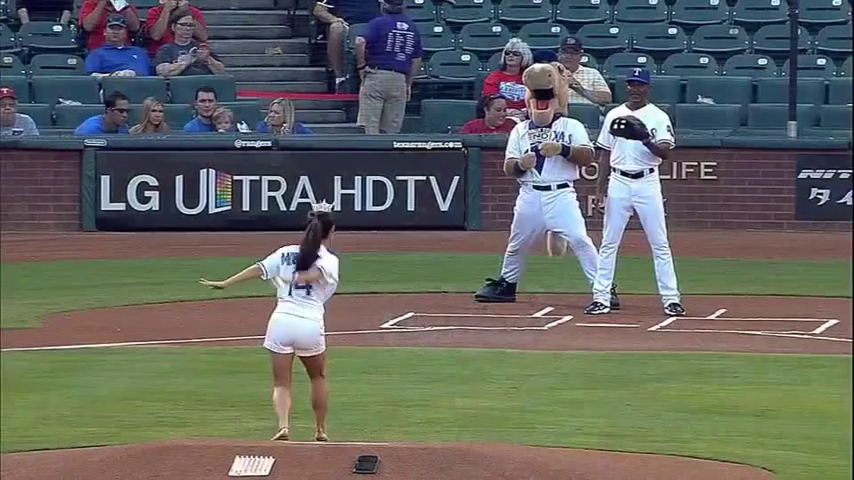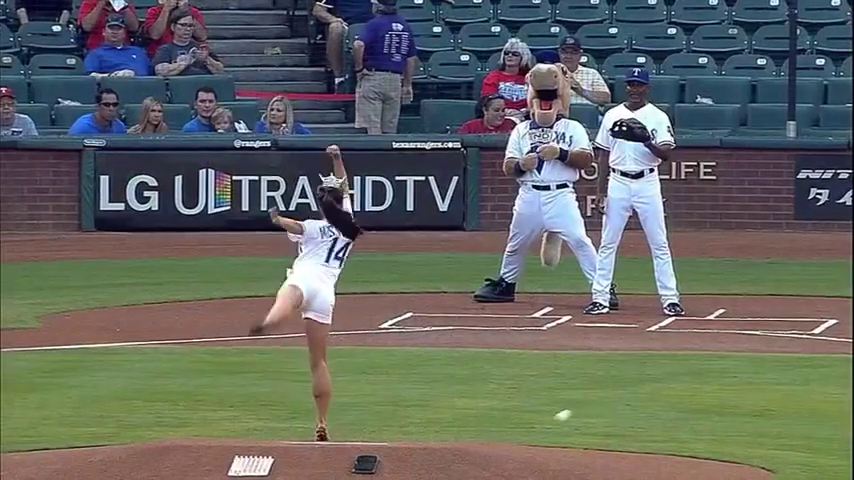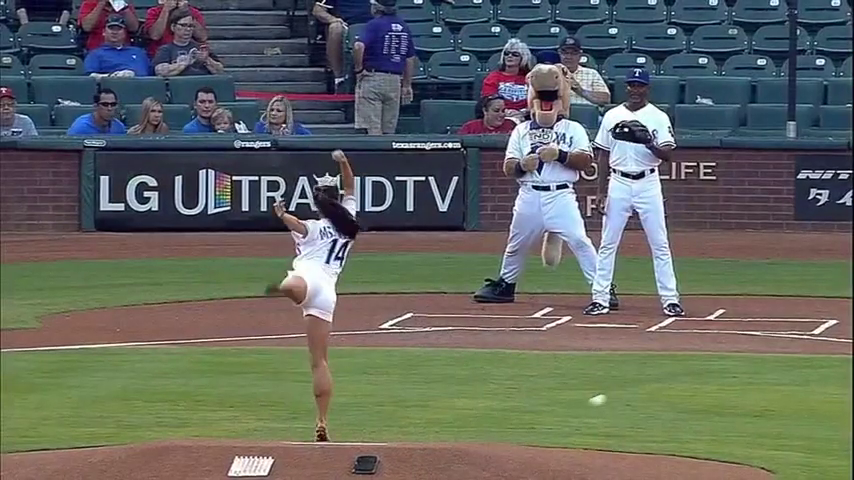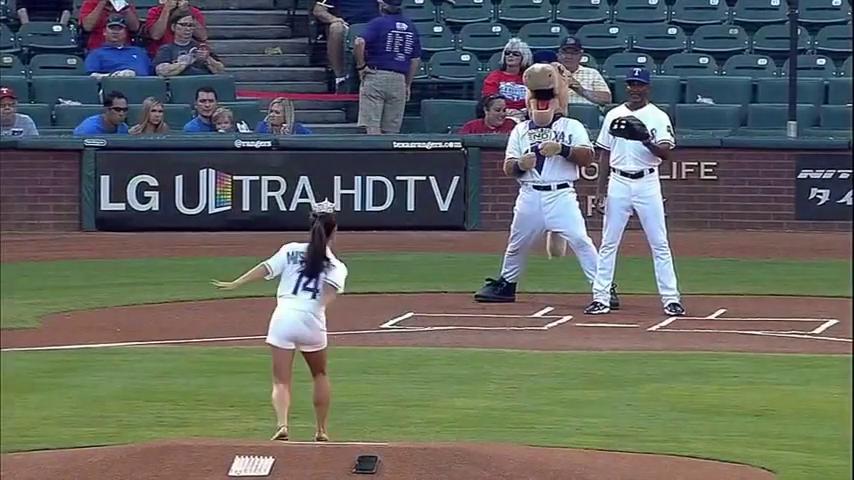
dt=0.3s
person 1, frame 1
left shoulder: (287, 252)
right shoulder: (329, 260)
left elbow: (258, 268)
right elbow: (313, 275)
left wrist: (225, 283)
right wrist: (290, 280)
left hip: (281, 322)
right hip: (310, 326)
left knee: (281, 384)
right knee: (318, 378)
left ankle: (283, 426)
right ankle: (321, 430)
person 1, frame 2
left shoulder: (314, 227)
right shoulder: (347, 226)
left elbow: (296, 228)
right elbow: (344, 188)
left wrist: (278, 219)
right wrist: (338, 158)
left hip: (302, 283)
right hip: (325, 295)
right knee: (318, 362)
left ankle: (268, 322)
right ankle: (322, 425)
person 1, frame 3
left shoulder: (314, 227)
right shoulder: (346, 221)
left elbow: (297, 224)
right elbow: (349, 188)
left wrist: (282, 215)
right wrist: (343, 163)
left hip: (306, 278)
right hip: (327, 293)
right knee: (319, 361)
left ankle: (284, 288)
right ankle: (322, 423)
person 1, frame 4
left shoulder: (291, 250)
right shoulder: (336, 266)
left elbow: (263, 269)
right elbow: (331, 289)
left wrist: (234, 284)
right wrist: (319, 309)
left hip: (284, 318)
right hip: (311, 324)
left knee: (281, 383)
right knee: (320, 377)
left ankle: (282, 426)
right ankle: (321, 431)
person 2, frame 1
left shoulder: (659, 117)
right shoulder: (614, 115)
left elbow: (665, 152)
right elbow: (606, 154)
left wrist: (647, 140)
right wrist: (600, 188)
left hip: (647, 183)
right hip: (618, 183)
left knee: (660, 243)
right knee: (608, 243)
left ankle: (670, 298)
right ankle: (601, 298)
person 2, frame 2
left shoulder: (658, 117)
right shoulder: (612, 115)
left elbow: (666, 154)
right elbow: (604, 155)
left wrist: (649, 143)
right wrist: (600, 190)
left hip: (647, 184)
right hip: (618, 184)
left knee: (659, 244)
right knee: (608, 243)
left ankle: (670, 299)
right ankle: (600, 299)
person 2, frame 3
left shoulder: (659, 117)
right shoulder: (612, 116)
left elbow: (667, 155)
right elbow: (604, 155)
left wrist: (650, 144)
right wrist: (600, 190)
left hip: (648, 185)
right hip: (619, 184)
left knee: (660, 244)
right knee: (607, 244)
left ankle: (670, 299)
right ankle: (600, 298)
person 2, frame 4
left shoulder: (659, 117)
right shoulder: (613, 115)
left elbow: (665, 152)
right elbow: (605, 154)
left wrist: (646, 140)
right wrist: (600, 189)
left hip: (647, 184)
right hip: (618, 184)
left knee: (659, 244)
right knee: (608, 243)
left ankle: (670, 298)
right ankle: (600, 298)
person 3, frame 1
left shoulder: (572, 125)
right shoulder: (521, 129)
left elbow: (587, 156)
right elbow: (508, 168)
left wrist: (562, 148)
right wrist: (520, 164)
left hip: (561, 195)
right hip: (529, 196)
left knee: (579, 240)
right knee: (518, 243)
right ankle: (505, 285)
person 3, frame 2
left shoulder: (572, 127)
right shoulder: (521, 129)
left elbow: (586, 159)
right elbow: (507, 167)
left wrist: (561, 152)
right wrist: (521, 165)
left hip: (560, 195)
right hip: (529, 195)
left knee: (578, 240)
right knee: (516, 244)
right ankle: (505, 284)
person 3, frame 3
left shoulder: (572, 129)
right shoulder: (522, 130)
left elbow: (586, 161)
right elbow: (508, 168)
left wrist: (560, 155)
right wrist: (522, 166)
left hip: (560, 197)
right hip: (528, 197)
left knee: (579, 241)
right knee: (516, 244)
left ankle: (603, 290)
right ankle: (504, 286)
person 3, frame 4
left shoulder: (572, 126)
right shoulder: (520, 129)
left elbow: (587, 157)
right elbow: (508, 168)
left wrist: (562, 148)
right wrist: (520, 165)
left hip: (561, 195)
right hip: (529, 195)
left knee: (579, 239)
right knee: (517, 243)
right ankle: (506, 284)
person 4, frame 1
left shoulder: (379, 23)
right shoulder: (412, 26)
left elbow: (360, 42)
right elbow: (417, 59)
left wrist: (361, 65)
right wrist: (408, 84)
left hip: (376, 76)
right hip: (399, 79)
left knee: (371, 125)
right knee: (392, 130)
person 4, frame 2
left shoulder: (375, 24)
right shoulder: (405, 26)
left elbow: (359, 45)
right elbow: (411, 58)
left wrist: (358, 68)
right wrist: (407, 84)
left hip: (373, 77)
right hip: (395, 80)
left knee: (373, 127)
right knee: (389, 130)
person 4, frame 3
left shoulder: (375, 24)
right shoulder: (403, 26)
left elbow: (359, 47)
right elbow: (410, 59)
left wrist: (358, 69)
right wrist: (407, 84)
left hip: (372, 78)
right hip: (394, 81)
left knee: (373, 128)
right knee: (389, 130)
person 4, frame 4
left shoulder: (378, 23)
right shoulder: (411, 27)
left elbow: (359, 42)
right elbow: (415, 59)
left wrist: (361, 65)
right wrist: (407, 84)
left hip: (376, 76)
right hip: (399, 80)
left knee: (371, 126)
right knee: (392, 130)
